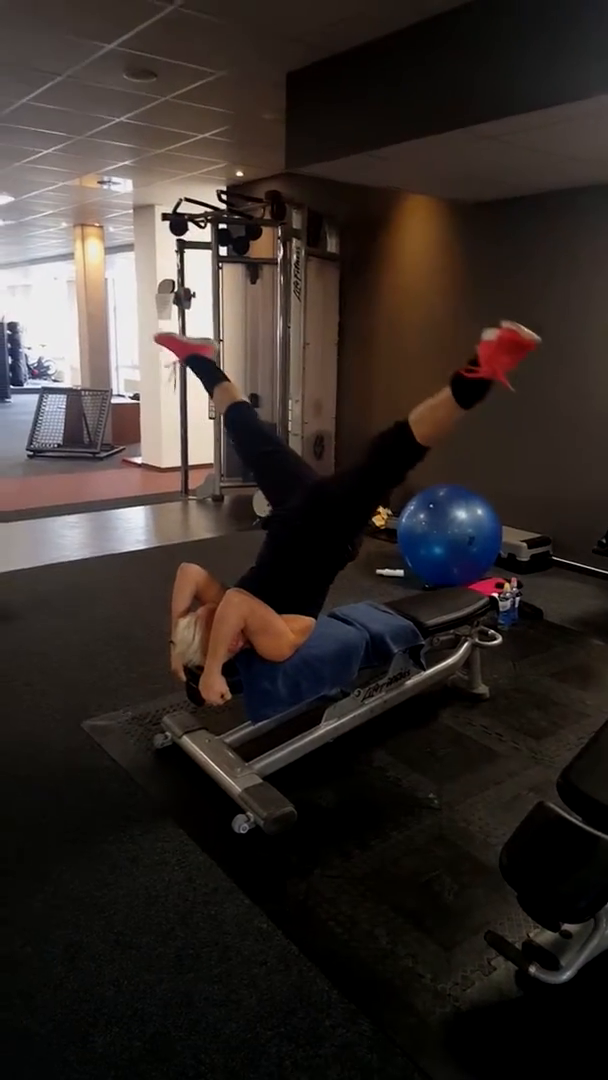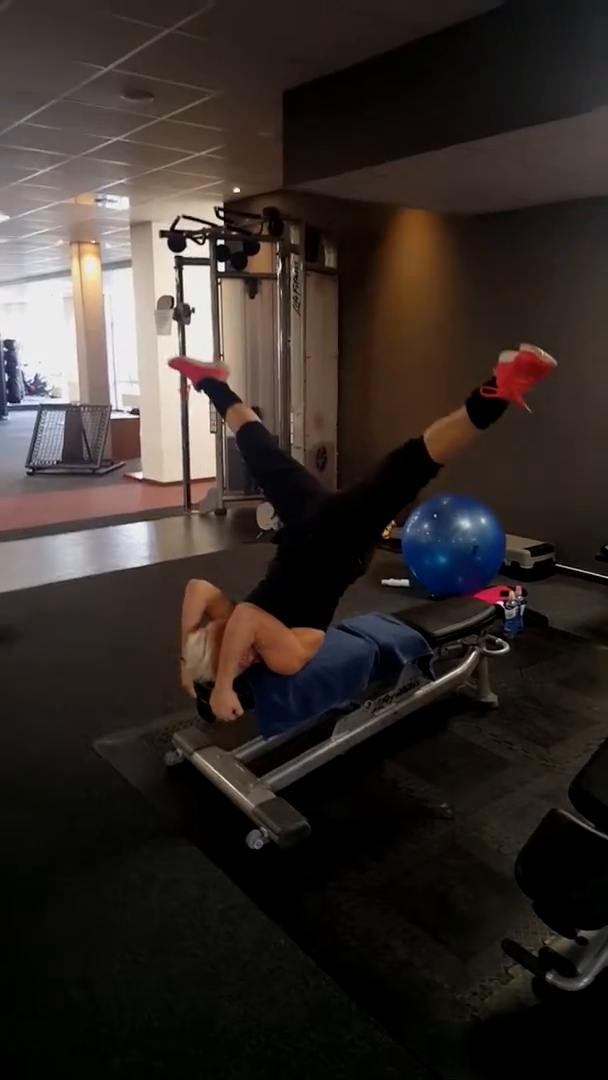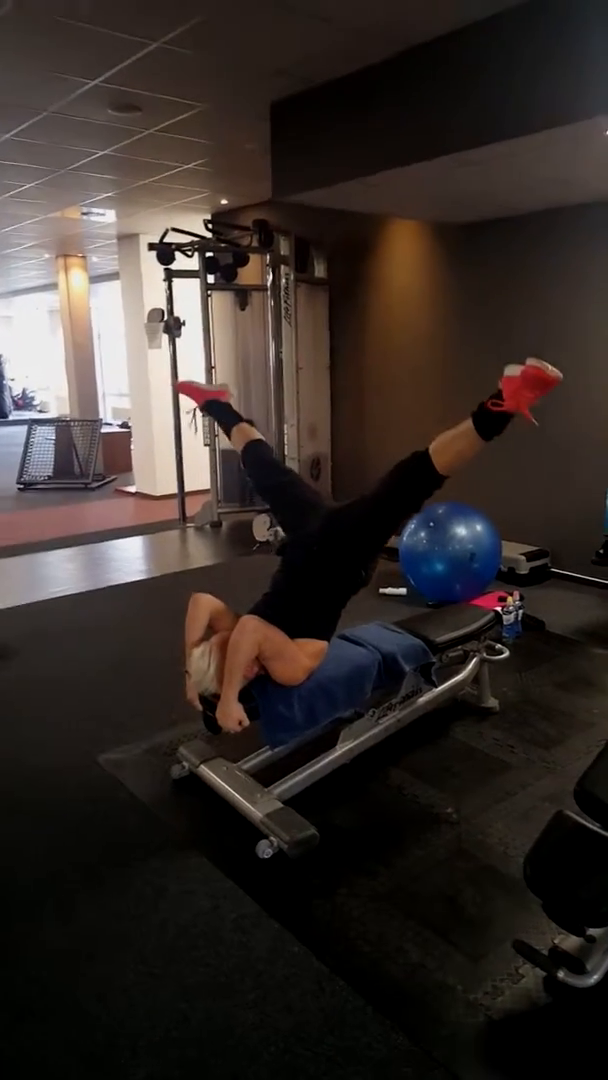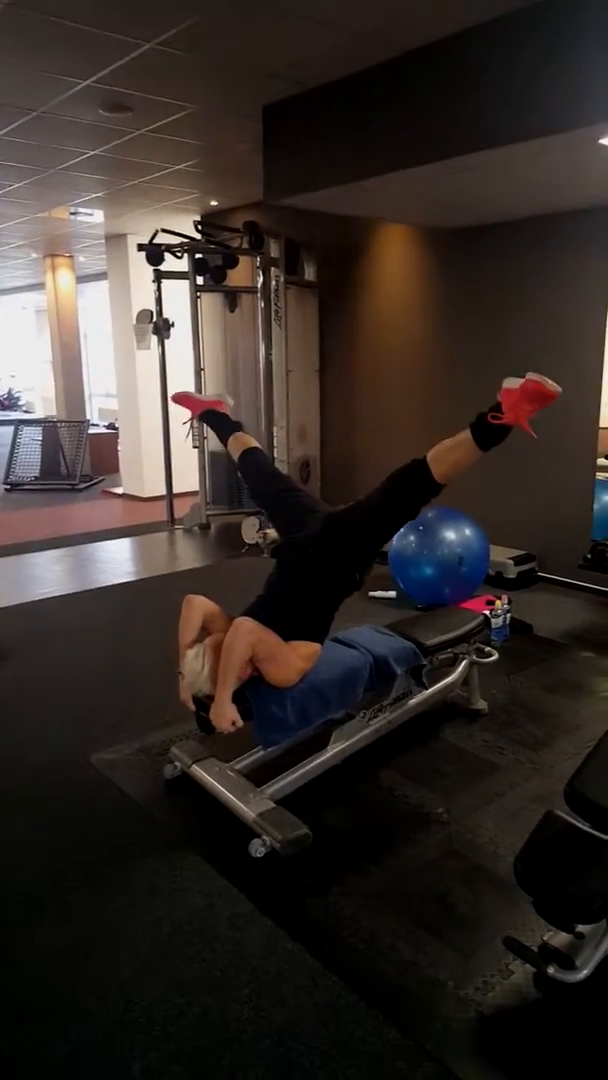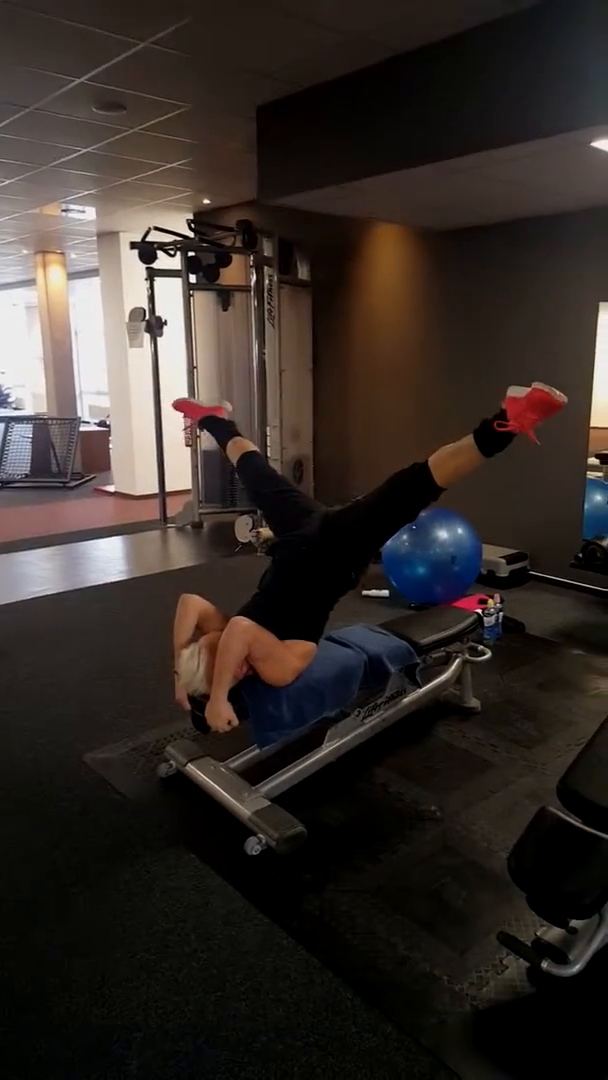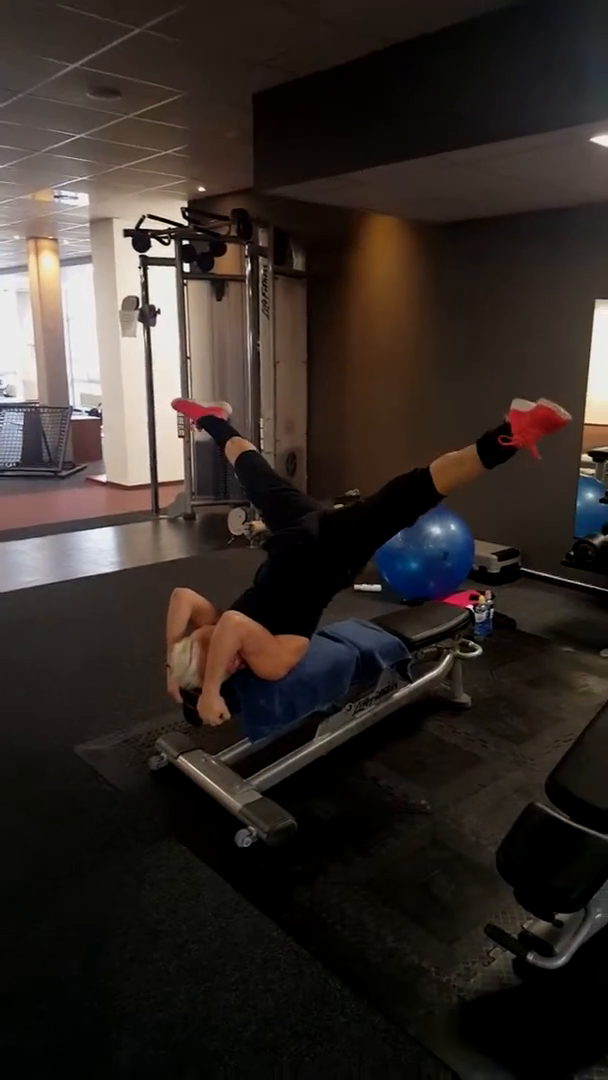
dt=0.2s
person 1, frame 1
left shoulder: (277, 645)
right elbow: (188, 570)
right wrist: (179, 643)
left hip: (324, 531)
right hip: (301, 514)
right knee: (248, 432)
left ankle: (481, 371)
right ankle: (197, 359)
person 1, frame 2
left shoulder: (285, 658)
right shoulder: (235, 635)
right elbow: (197, 587)
left wrist: (222, 690)
left hip: (335, 544)
right hip: (307, 527)
right knee: (261, 453)
left ankle: (498, 391)
right ankle: (210, 382)
person 1, frame 3
left shoulder: (289, 669)
right shoulder: (240, 647)
left wrist: (228, 701)
left hip: (338, 555)
right hip: (309, 540)
left knee: (410, 485)
right knee: (265, 471)
left ankle: (504, 403)
right ankle: (215, 404)
person 1, frame 4
left shoulder: (283, 669)
right shoulder: (235, 648)
left wrist: (222, 701)
left hip: (334, 558)
right hip: (305, 543)
left knee: (407, 492)
right knee: (261, 476)
left ankle: (504, 415)
right ankle: (213, 414)
person 1, frame 5
left shoulder: (279, 668)
right shoulder: (229, 644)
left wrist: (217, 700)
left hip: (331, 555)
right hip: (300, 541)
left knee: (407, 495)
right knee: (259, 479)
left ankle: (508, 422)
right ankle: (212, 420)
person 1, frame 6
left shoulder: (271, 662)
right shoulder: (221, 641)
left wrist: (209, 694)
left hip: (327, 552)
right hip: (296, 536)
left knee: (408, 499)
right knee: (258, 478)
left ankle: (512, 434)
right ankle: (211, 420)
